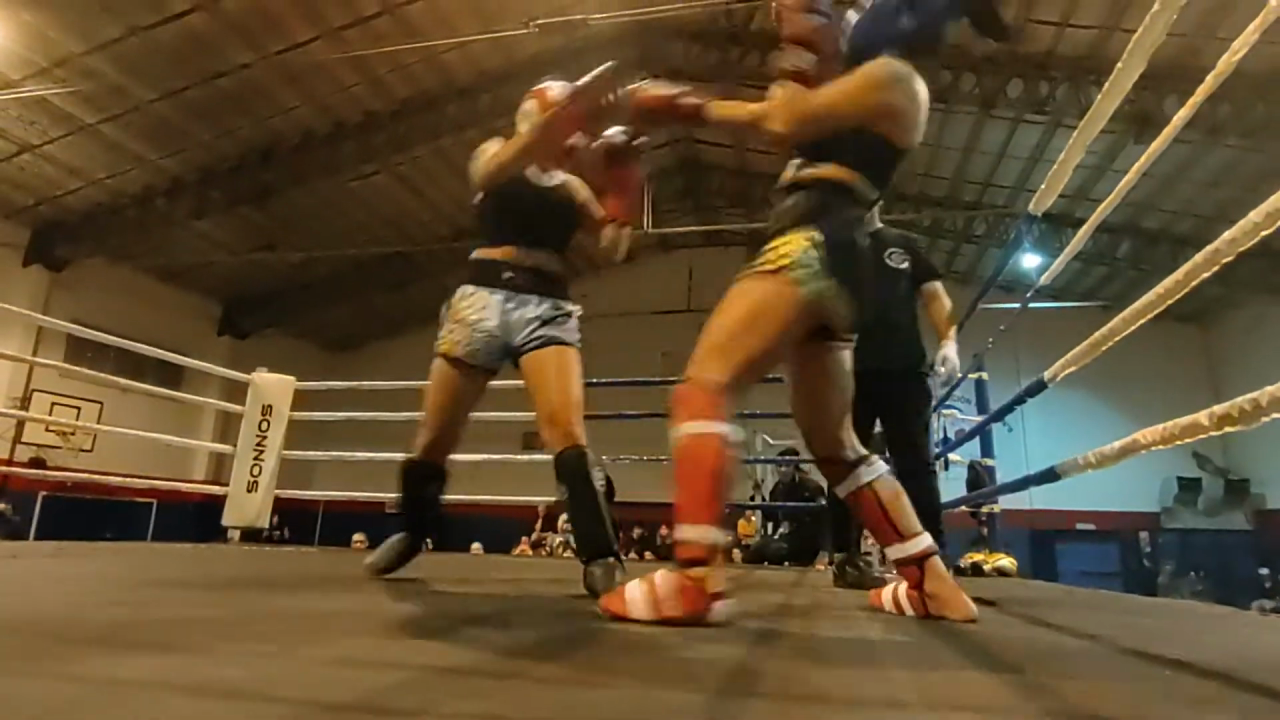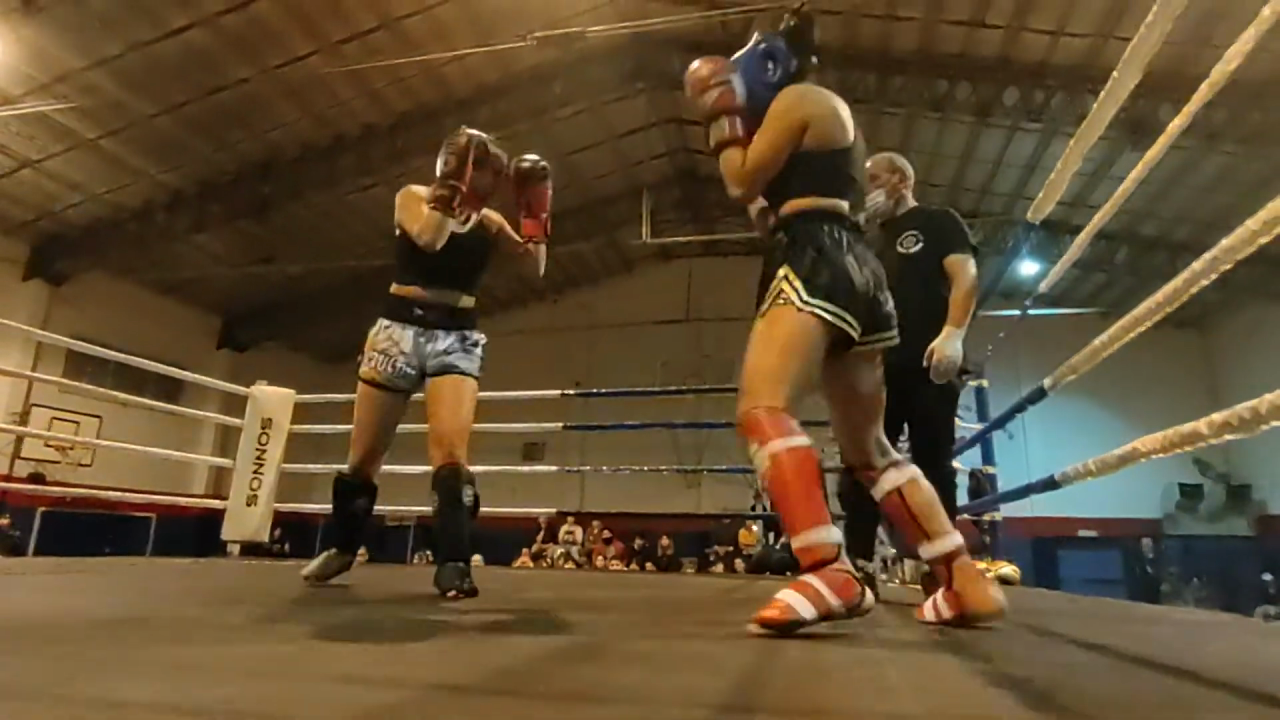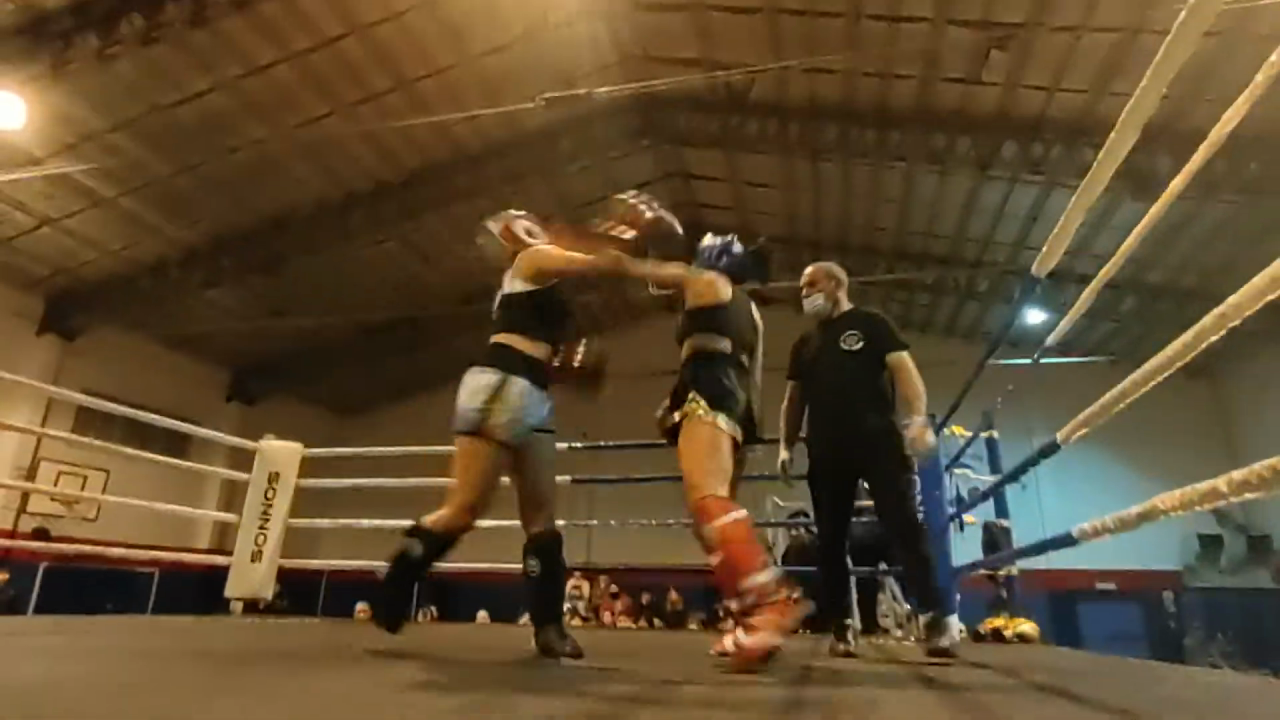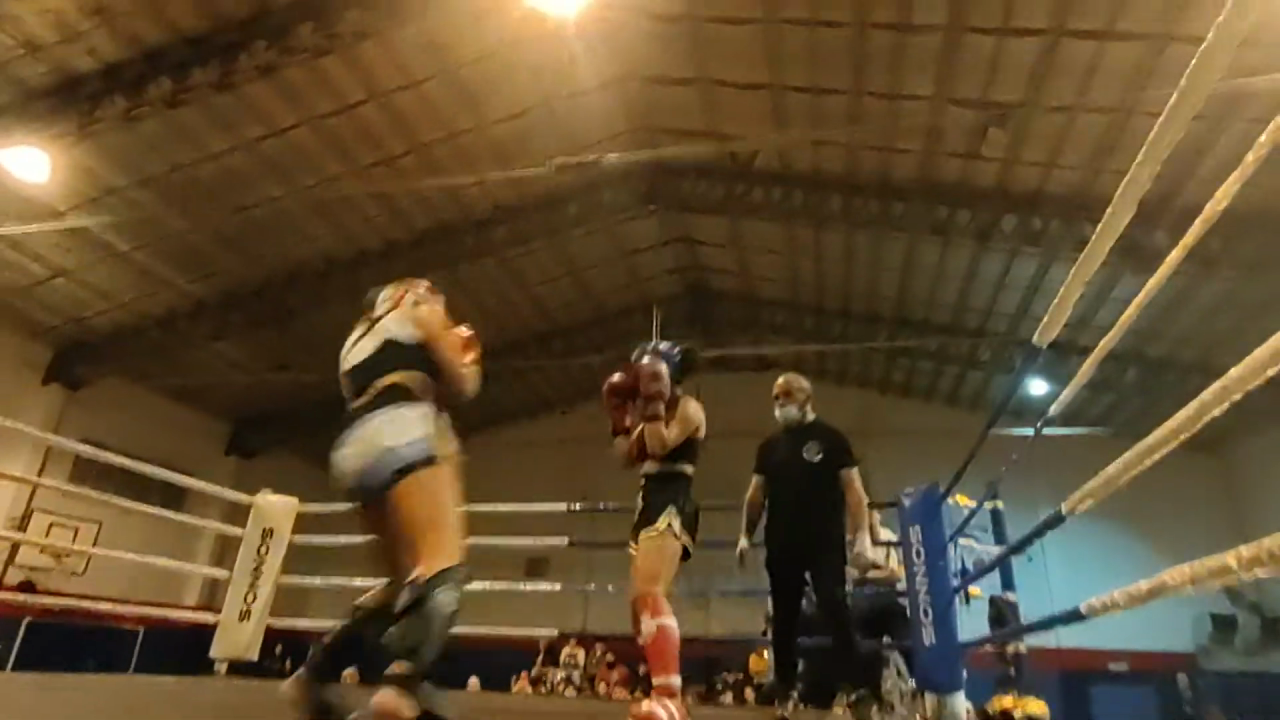
dt=0.7s
person 1, frame 1
left shoulder: (889, 77)
right shoulder: (868, 93)
left elbow: (783, 122)
right elbow: (756, 116)
right wrist: (687, 104)
left hip: (811, 246)
right hip: (832, 257)
left knee: (701, 391)
right knee: (834, 442)
left ankle: (694, 579)
right ankle: (933, 582)
person 1, frame 2
left shoulder: (797, 99)
right shoulder: (835, 114)
left elbow: (741, 183)
left wrist: (721, 118)
left hip: (812, 267)
right hip: (855, 270)
left knee: (761, 410)
right knee: (868, 445)
left ankle: (829, 570)
right ankle: (964, 581)
person 1, frame 3
left shoulder: (705, 281)
right shoulder: (750, 312)
left elbow: (641, 270)
right wrist: (678, 404)
left hip: (708, 395)
right hip: (738, 402)
left knee: (707, 499)
right knee: (716, 515)
left ankle: (773, 601)
right ankle: (753, 617)
person 1, frame 4
left shoulder: (687, 407)
right shoulder: (659, 413)
left elbow: (660, 447)
right elbow: (630, 455)
left wrist: (655, 402)
right wrist: (620, 416)
left hip: (669, 509)
right hip: (651, 509)
left knee: (649, 596)
right knee: (643, 605)
person 2, frame 1
left shoulder: (574, 187)
right shoulder: (497, 156)
left elbow: (613, 246)
right elbow: (498, 165)
left wrist: (623, 181)
right wrist: (580, 100)
left hip: (547, 310)
right hip: (482, 301)
left knee: (565, 428)
right knee: (435, 437)
left ankle: (602, 560)
right ankle: (411, 533)
person 2, frame 2
left shoulder: (490, 222)
right shoulder: (413, 196)
left elbow: (533, 268)
right elbow: (428, 237)
left wrist: (535, 206)
right wrist: (451, 186)
left hip: (456, 340)
right hip: (399, 332)
left knee: (449, 448)
right knee: (363, 455)
left ankle: (452, 564)
right ankle: (343, 546)
person 2, frame 3
right shoulder: (536, 258)
right elbow: (600, 262)
left hip: (527, 397)
right hip: (498, 389)
left knee: (541, 514)
right knee: (462, 509)
left ankle: (548, 625)
right ankle: (393, 590)
person 2, frame 4
left shoulder: (355, 343)
right shoulder: (424, 315)
right elbow: (463, 388)
right wrist: (468, 355)
left hip: (355, 447)
right hip: (404, 428)
left knee: (404, 578)
right knee: (443, 561)
left ankle: (318, 675)
right ankle: (404, 683)
person 3, frame 1
left shoulder: (904, 244)
left elbow: (936, 297)
left wrist: (948, 343)
left hip: (905, 371)
right hip: (851, 372)
left knee: (916, 462)
right ankle: (846, 558)
person 3, frame 2
left shoulder: (938, 224)
left elbow: (966, 276)
left wrist: (952, 332)
left hip: (929, 368)
right hip: (876, 368)
left knee: (933, 467)
right ankle: (859, 563)
person 3, frame 3
left shoulder: (869, 325)
right shoulder: (805, 345)
left elbow: (903, 369)
right elbow: (794, 398)
left wrist: (919, 418)
right wrist: (786, 446)
left hip: (879, 440)
right hip: (827, 452)
left knee: (902, 520)
right knee: (831, 537)
left ankle: (936, 617)
right ankle: (842, 624)
person 3, frame 4
left shoulder: (830, 438)
right shoulder: (770, 446)
left elbow: (852, 486)
right elbow: (757, 493)
left wrist: (862, 533)
right wrist: (746, 535)
left hip: (825, 542)
right hip: (783, 545)
left knee: (835, 609)
right knee: (784, 618)
right ankle: (786, 692)
